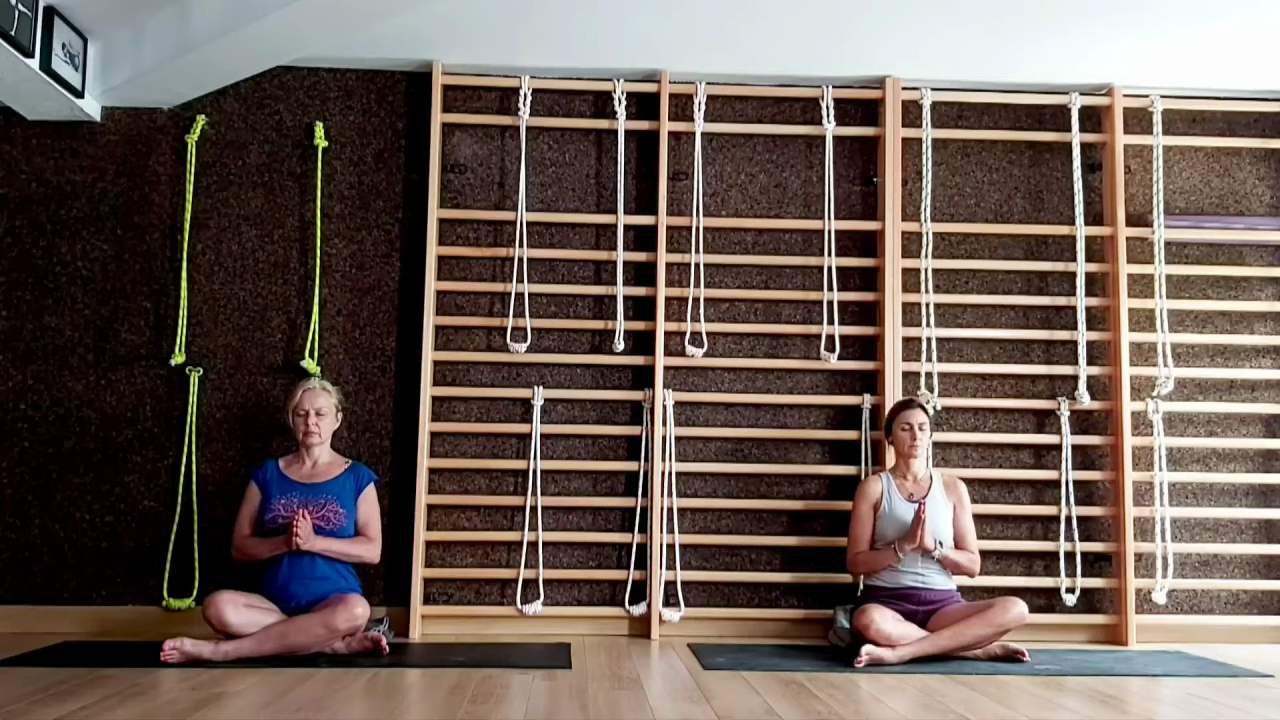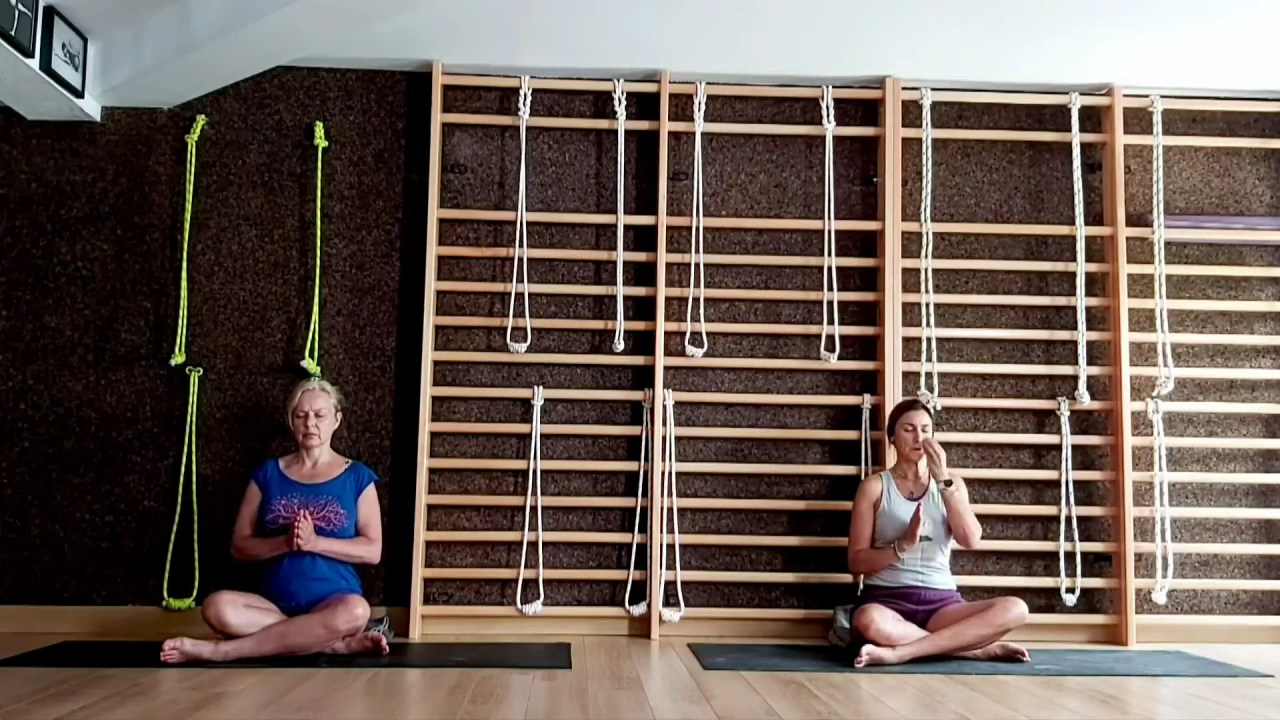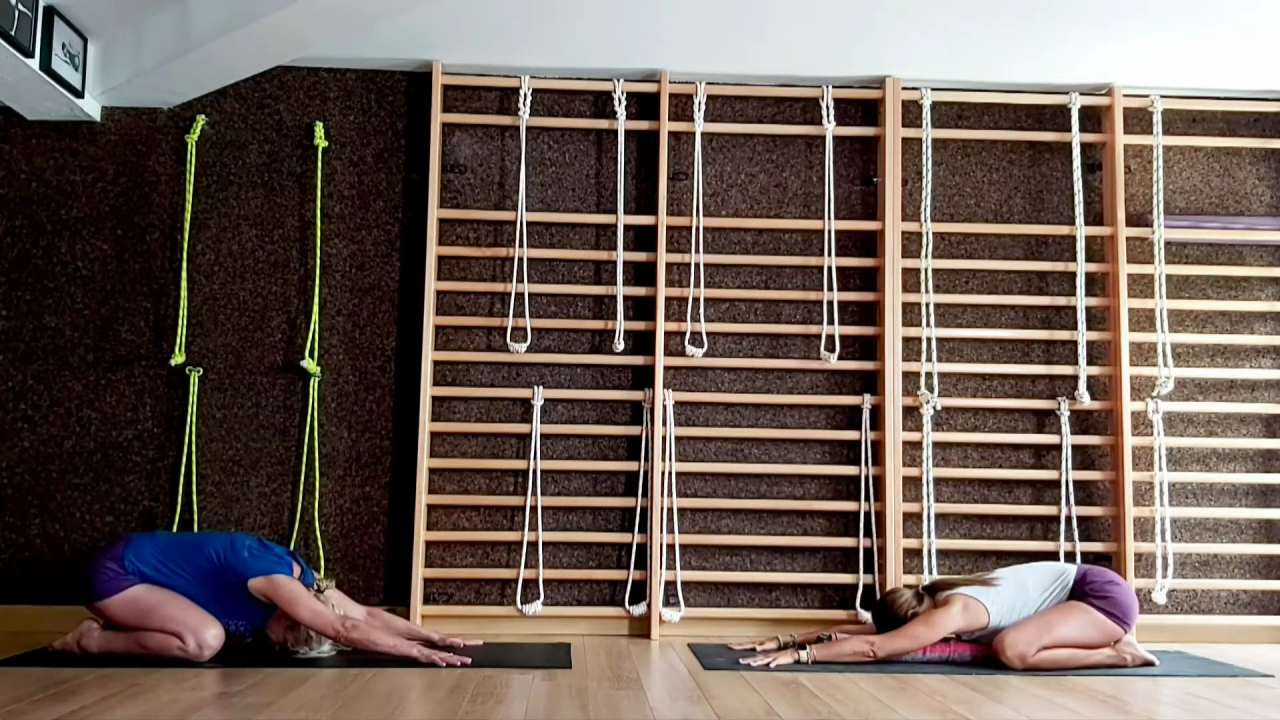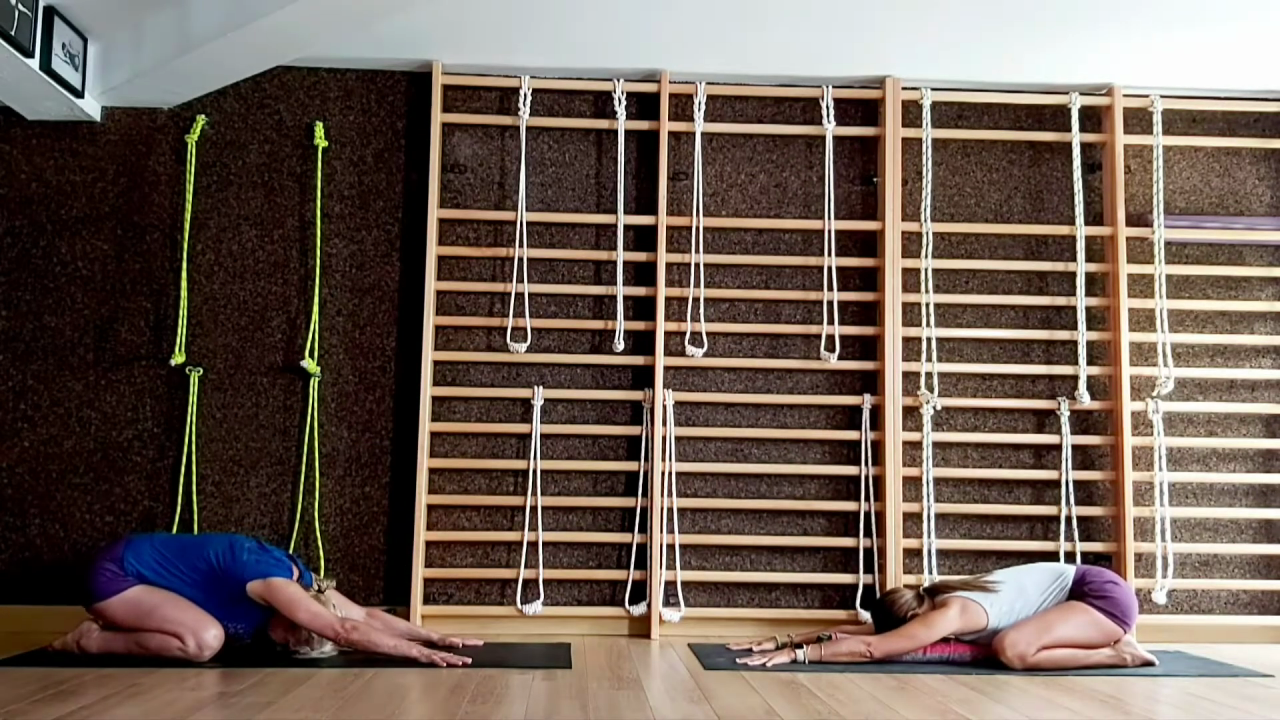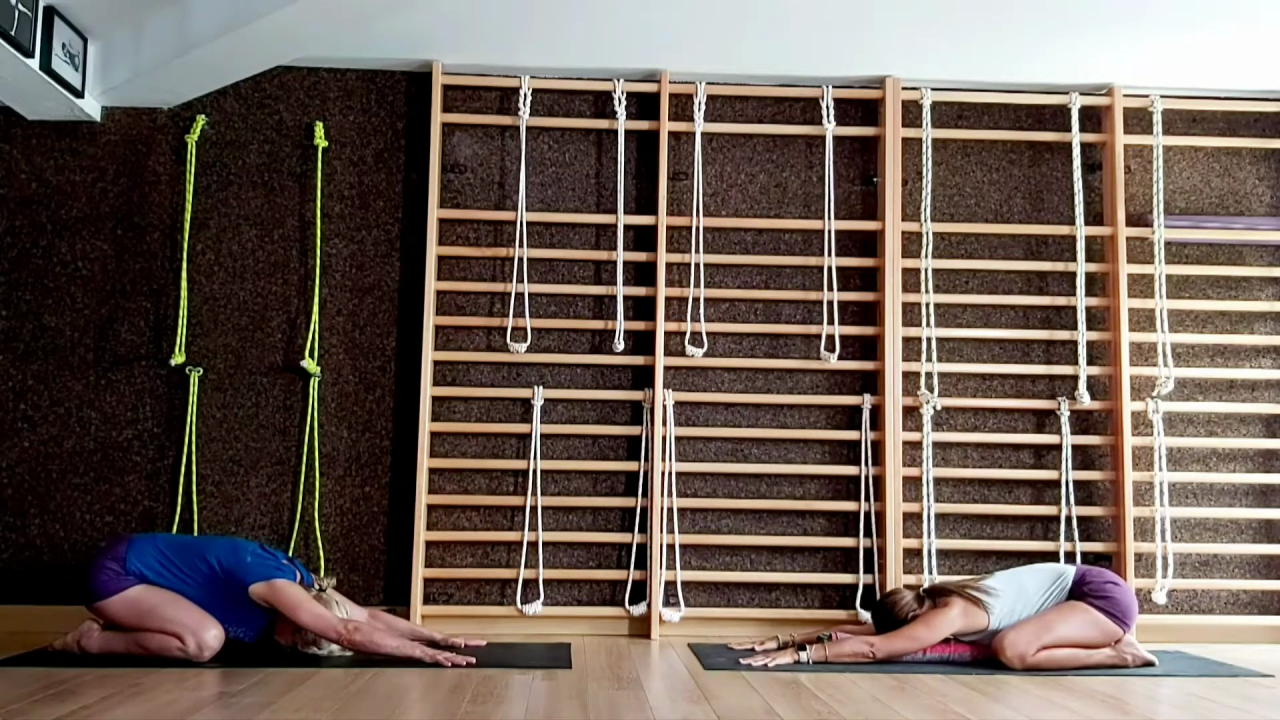
dt=1s
person 1, frame 1
left shoulder: (357, 477)
right shoulder: (267, 474)
left elbow: (372, 550)
right elbow: (240, 546)
left wrist: (314, 541)
right wrist: (284, 542)
left hip: (334, 600)
right hip: (274, 602)
left knee: (355, 610)
right knee: (218, 606)
left ankle: (223, 650)
right ankle: (335, 642)
person 1, frame 2
left shoulder: (358, 477)
right shoulder: (267, 474)
left elbow: (372, 550)
right elbow: (240, 546)
left wrist: (314, 542)
right wrist: (284, 543)
left hip: (332, 601)
right hip: (274, 603)
left knee: (354, 612)
right knee: (218, 607)
left ankle: (220, 650)
right ankle: (336, 642)
person 1, frame 3
left shoulder: (298, 575)
right shoulder: (273, 578)
left elbow: (367, 613)
right elbow: (346, 629)
left wrist: (435, 636)
right wrist: (420, 651)
left hip: (140, 563)
right hip: (117, 572)
left knee: (232, 631)
right knee: (204, 640)
left ankle: (119, 625)
right ankle: (92, 640)
person 1, frame 4
left shoulder: (298, 578)
right shoulder: (272, 581)
left elbow: (366, 614)
right elbow: (343, 630)
left wrist: (435, 636)
right wrist: (418, 652)
left hip: (138, 565)
right hip: (115, 574)
left knee: (235, 634)
right knee: (204, 641)
left ankle: (116, 627)
right ankle: (91, 640)
person 1, frame 5
left shoulder: (298, 580)
right shoulder: (274, 585)
left elbow: (367, 615)
right elbow: (348, 632)
left wrist: (439, 636)
right wrist: (424, 652)
left hip: (139, 562)
right hip: (116, 572)
left knee: (213, 630)
right knee: (204, 641)
left ankle: (118, 626)
right ankle: (92, 640)
person 2, frame 1
left shoulder: (953, 488)
right shoulder: (873, 487)
left elbow: (972, 565)
right elbow: (856, 563)
left wrist: (933, 546)
right wrist: (904, 545)
left hip: (942, 602)
right hip: (886, 600)
left knee: (1015, 609)
right knee: (870, 622)
left ankle: (899, 652)
right ankle: (979, 648)
person 2, frame 2
left shoulder: (952, 483)
right shoulder: (874, 486)
left elbow: (971, 540)
right elbow: (857, 562)
left wrist: (943, 480)
right wrist: (903, 544)
left hip: (941, 602)
right hip: (886, 600)
left knee: (1014, 609)
right knee: (870, 622)
left ankle: (898, 652)
right ankle: (981, 648)
person 2, frame 3
left shoulder: (949, 613)
right shoulder: (933, 602)
left elbow: (874, 648)
right elbow: (859, 631)
left wrist: (799, 654)
right wrist: (786, 641)
left hip: (1104, 593)
right hip: (1083, 588)
left knee: (1013, 650)
left ankle: (1119, 654)
right ankle: (1111, 641)
person 2, frame 4
left shoulder: (950, 614)
right shoulder: (934, 601)
left elbow: (871, 648)
right elbow: (856, 629)
left wrist: (797, 653)
right wrist: (783, 640)
left hip: (1103, 592)
right hip: (1084, 587)
left knee: (1013, 650)
left ankle: (1119, 653)
right ankle: (1113, 640)
person 2, frame 5
left shoulder: (950, 615)
right shoulder: (935, 602)
left elbow: (872, 648)
right elbow: (857, 629)
left wrist: (799, 653)
right wrist: (785, 640)
left hip: (1104, 594)
right hip: (1082, 587)
left knee: (1012, 650)
right knee: (1000, 641)
left ankle: (1119, 654)
right ankle: (1108, 641)
